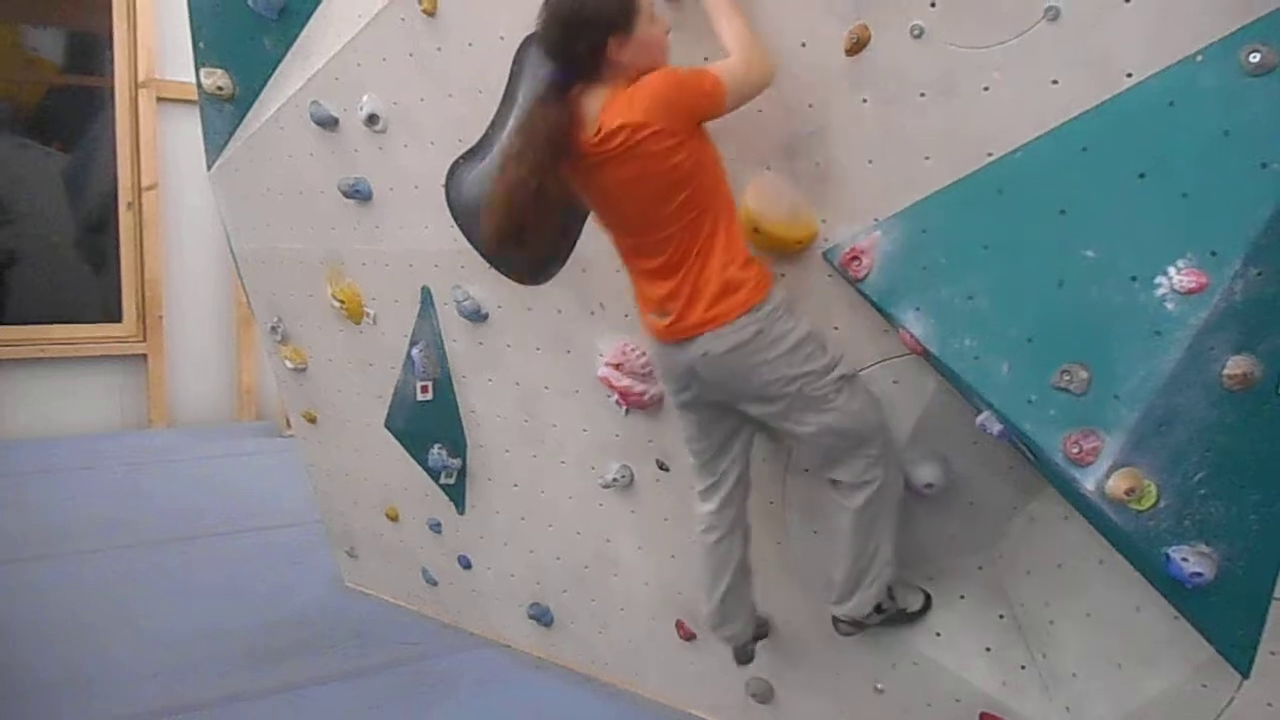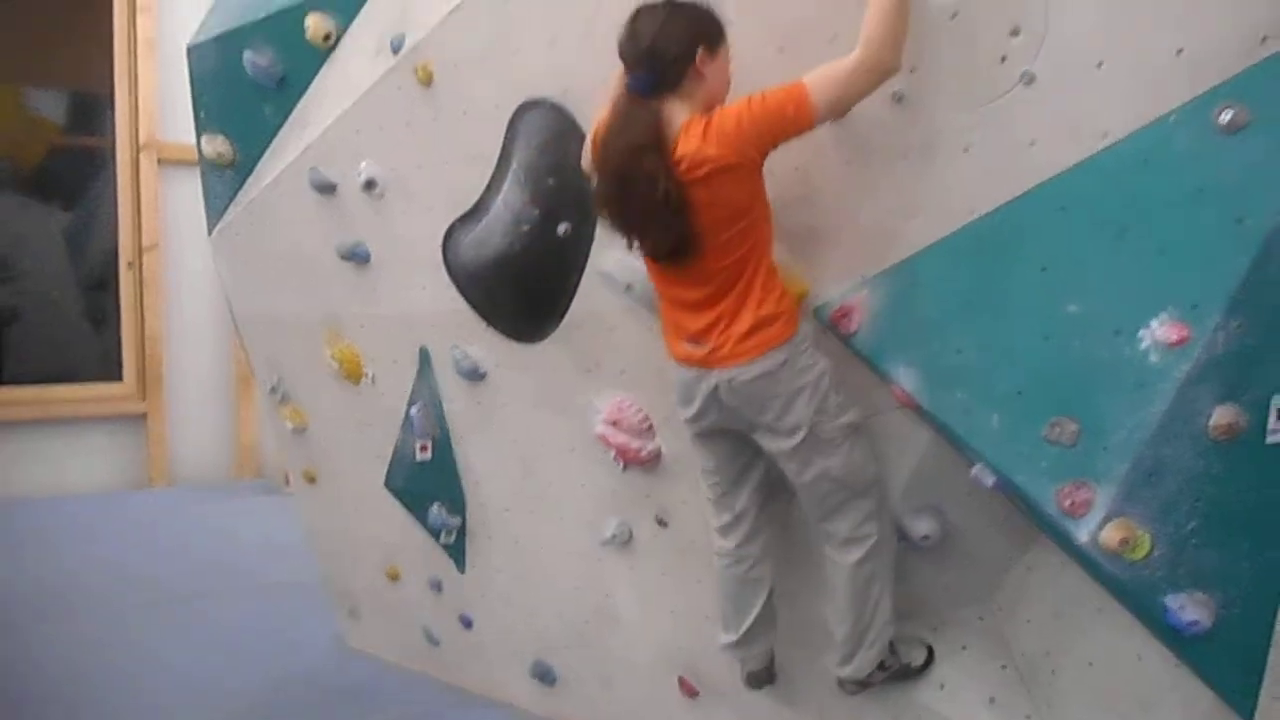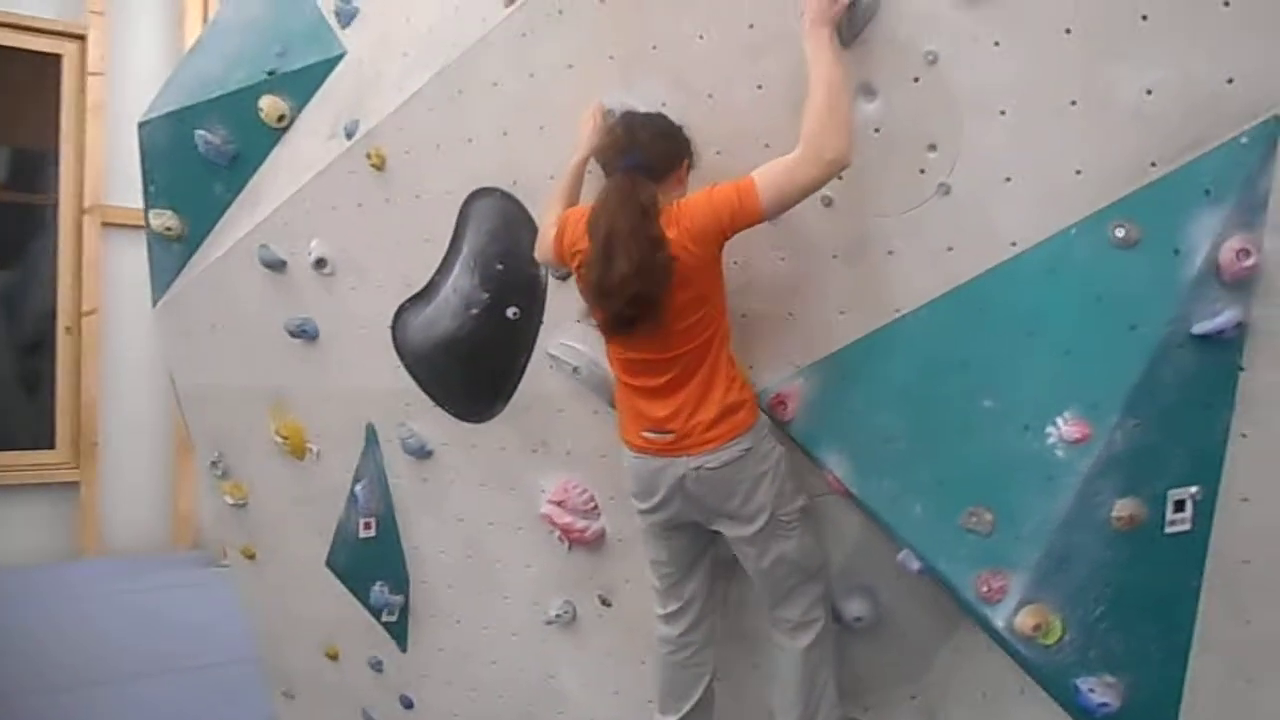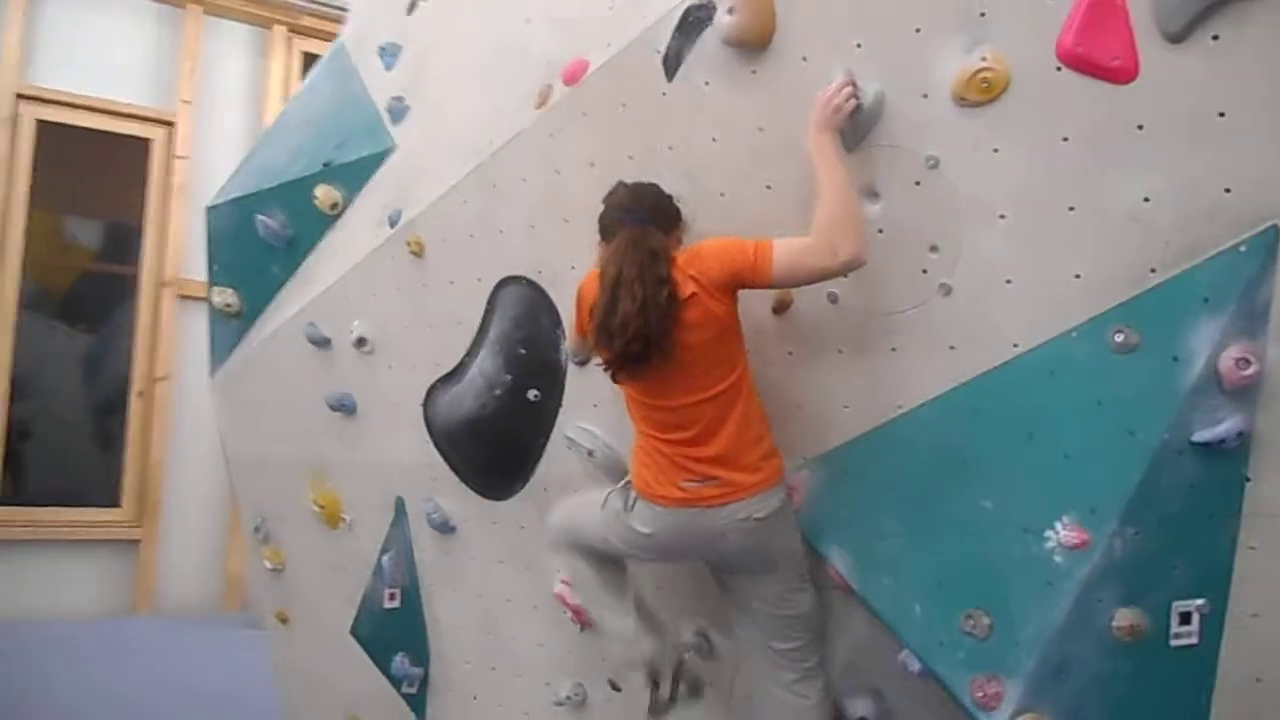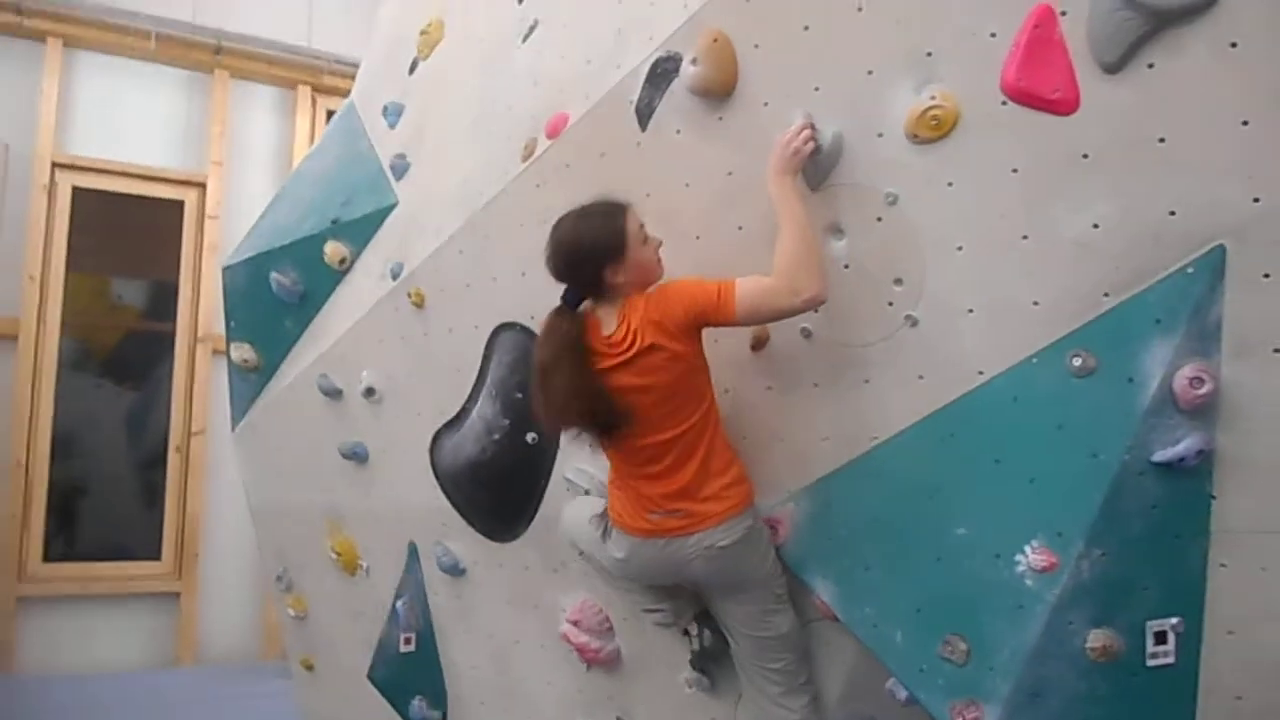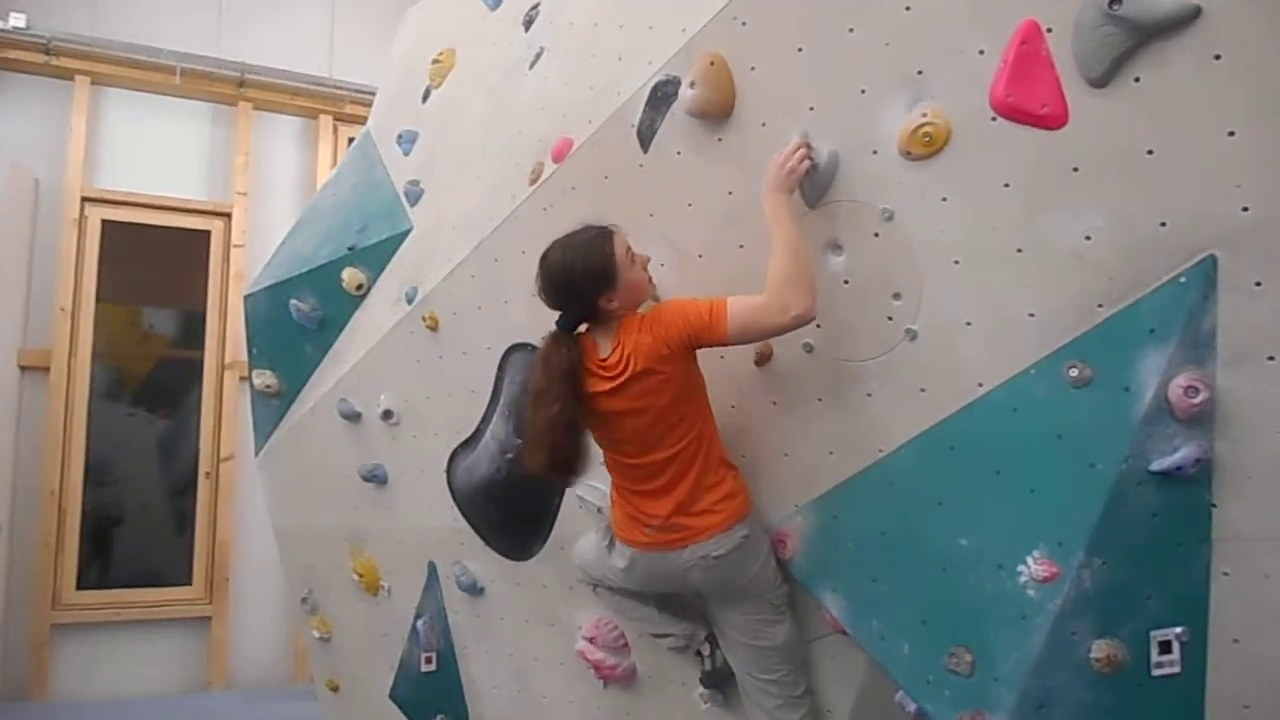
dt=0.5s
person 1, frame 1
left shoulder: (563, 127)
right shoulder: (656, 102)
right elbow: (754, 67)
left hip: (676, 347)
right hip: (745, 330)
left knee: (718, 491)
right knee: (868, 456)
left ankle: (734, 628)
right ankle: (861, 600)
person 1, frame 2
left shoulder: (620, 144)
right shoulder: (731, 135)
right elbow: (875, 59)
left wrist: (635, 70)
left hip: (695, 381)
right hip: (770, 367)
left knee: (734, 520)
right knee: (852, 515)
left ankle: (750, 658)
right ankle: (864, 659)
person 1, frame 3
left shoulder: (585, 234)
right shoulder: (695, 223)
left elbow: (546, 244)
right elbow: (827, 154)
left wrist: (582, 155)
left hip: (650, 465)
right hip: (731, 455)
left knee: (679, 610)
right knee: (799, 606)
person 1, frame 4
left shoulder: (596, 292)
right shoulder: (711, 264)
right elbow: (843, 250)
left wrist: (610, 262)
right wrist: (821, 136)
left hip: (659, 517)
right hip: (753, 511)
left knee: (566, 524)
left ankle: (645, 647)
person 1, frame 5
left shoulder: (564, 339)
right shoulder: (671, 308)
right elbow: (804, 289)
right wrist: (782, 178)
left hip: (638, 547)
right hip: (724, 536)
left knee: (576, 518)
left ankle: (684, 615)
person 1, frame 6
left shoulder: (566, 360)
right shoulder: (664, 331)
right elbow: (793, 307)
right wrist: (777, 197)
left hip: (641, 556)
right hip: (724, 544)
left knee: (589, 558)
left ankle: (696, 639)
